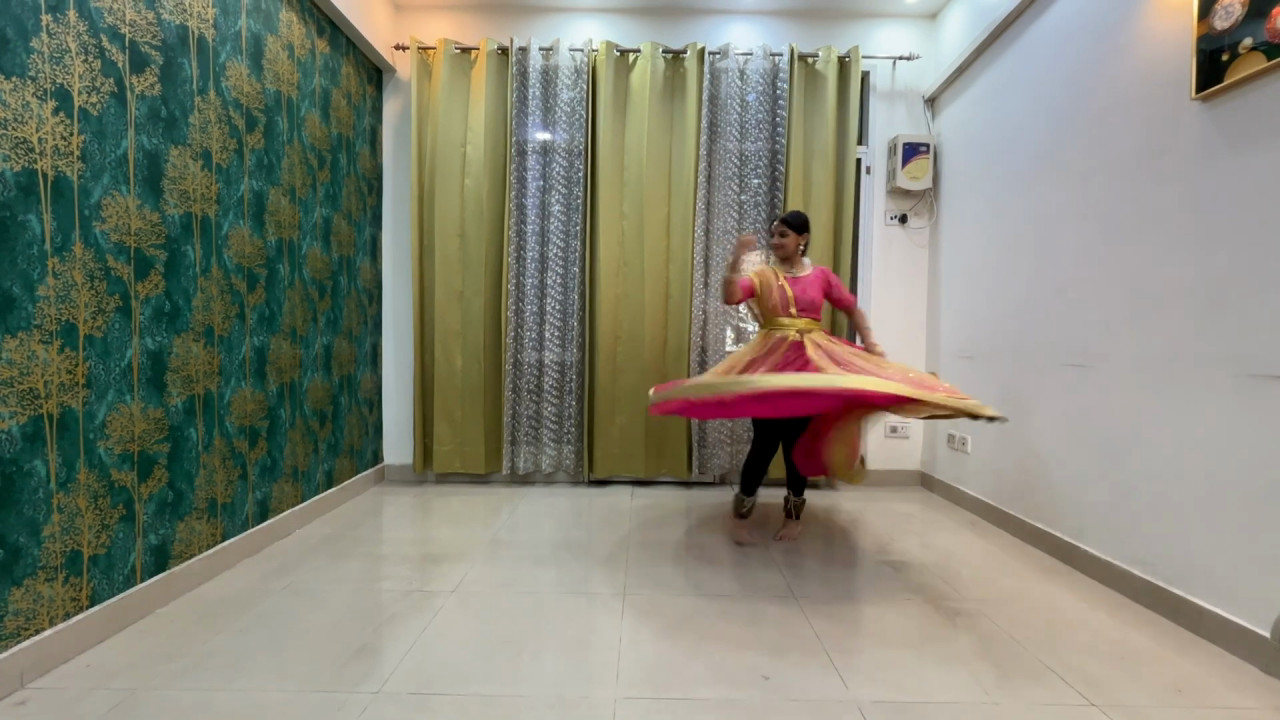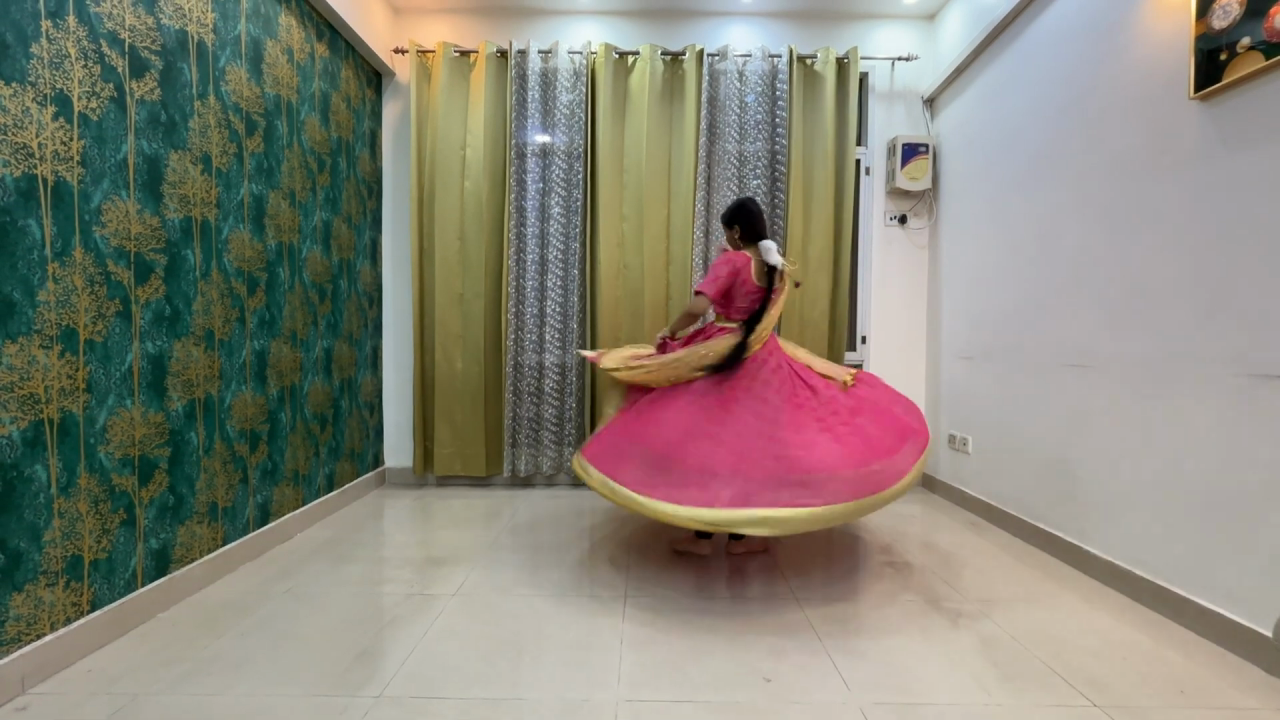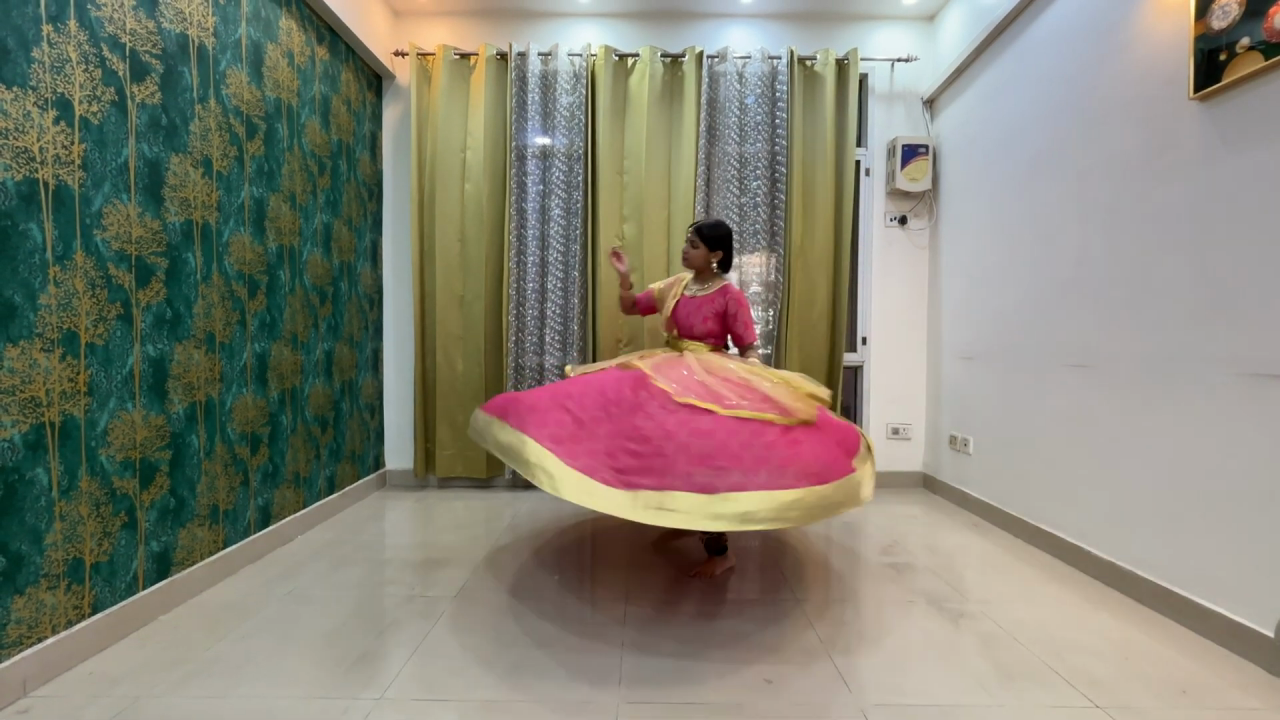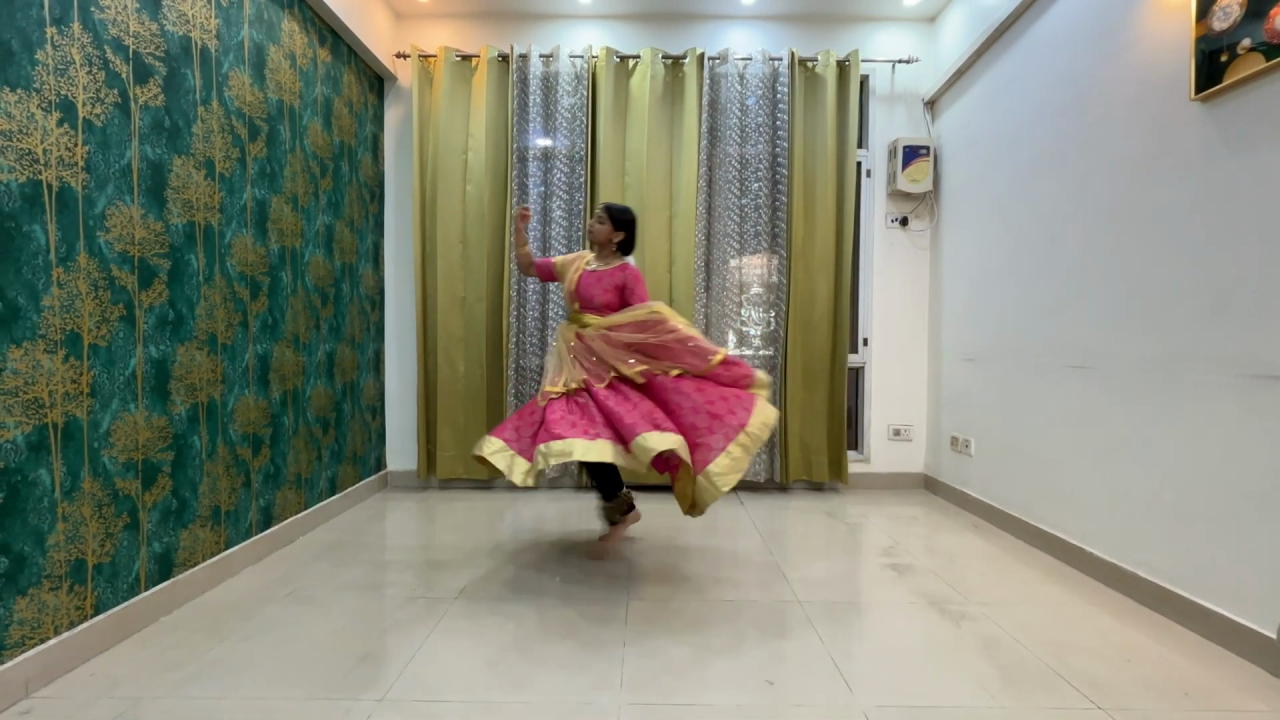
dt=0.5s
person 1, frame 1
left shoulder: (820, 276)
right shoulder: (760, 275)
left elbow: (853, 309)
right elbow: (729, 298)
left wrist: (869, 342)
right wrist: (736, 261)
left hip: (813, 359)
right hip: (771, 358)
left knee: (795, 442)
right knee: (765, 443)
left ankle: (793, 515)
right ankle: (741, 514)
person 1, frame 2
left shoulder: (728, 261)
right shoulder: (778, 266)
left elbow: (697, 307)
left wrist: (672, 331)
left hip: (724, 353)
right hip: (763, 357)
left knee: (705, 441)
right knee: (752, 441)
left ankle: (705, 534)
right ankle: (743, 532)
person 1, frame 3
left shoulder: (731, 297)
right shoulder: (677, 285)
left elbow: (749, 351)
right elbow: (630, 307)
left wrist: (747, 376)
right wrist: (623, 277)
left hip: (709, 382)
right hip: (670, 374)
left knee: (698, 461)
left ankle: (720, 551)
right ankle: (677, 523)
person 1, frame 4
left shoulder: (627, 275)
right shoulder: (575, 263)
left elbow: (647, 321)
right elbow: (527, 266)
right wrist: (520, 231)
left hip: (605, 359)
right hip: (574, 356)
left knee: (585, 435)
right knee: (584, 434)
left ankle: (616, 515)
right ankle: (624, 510)
